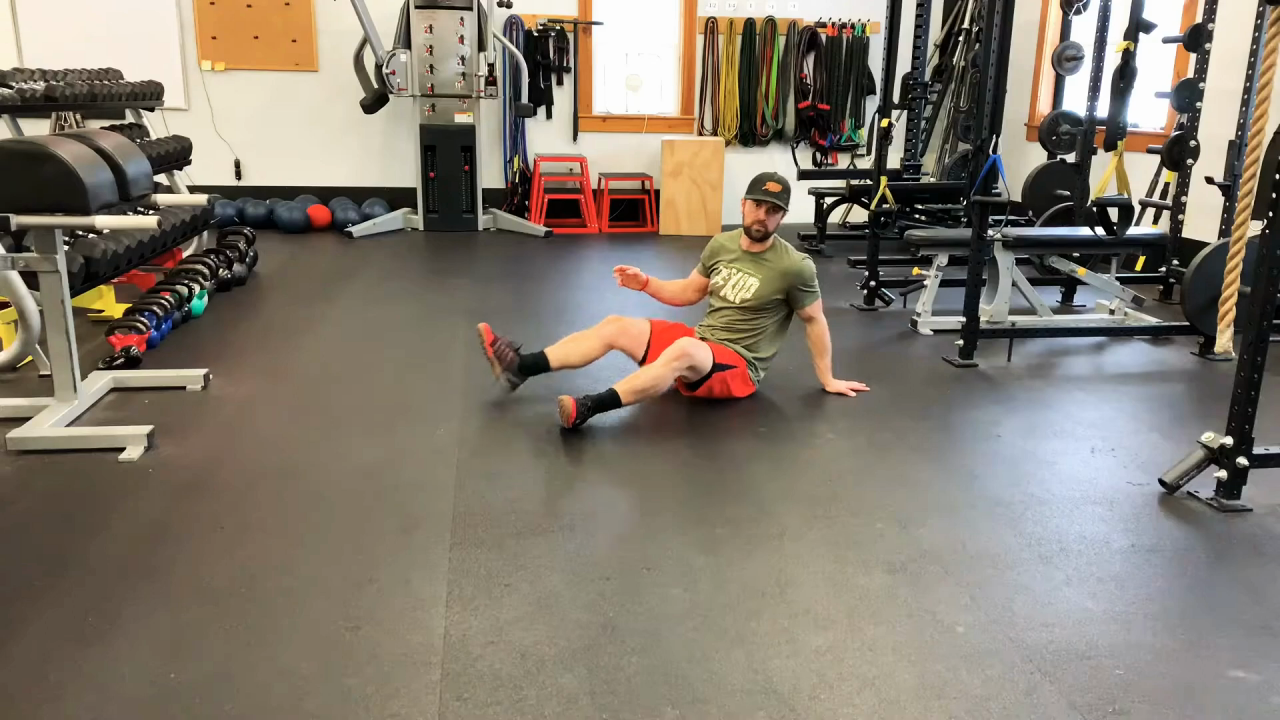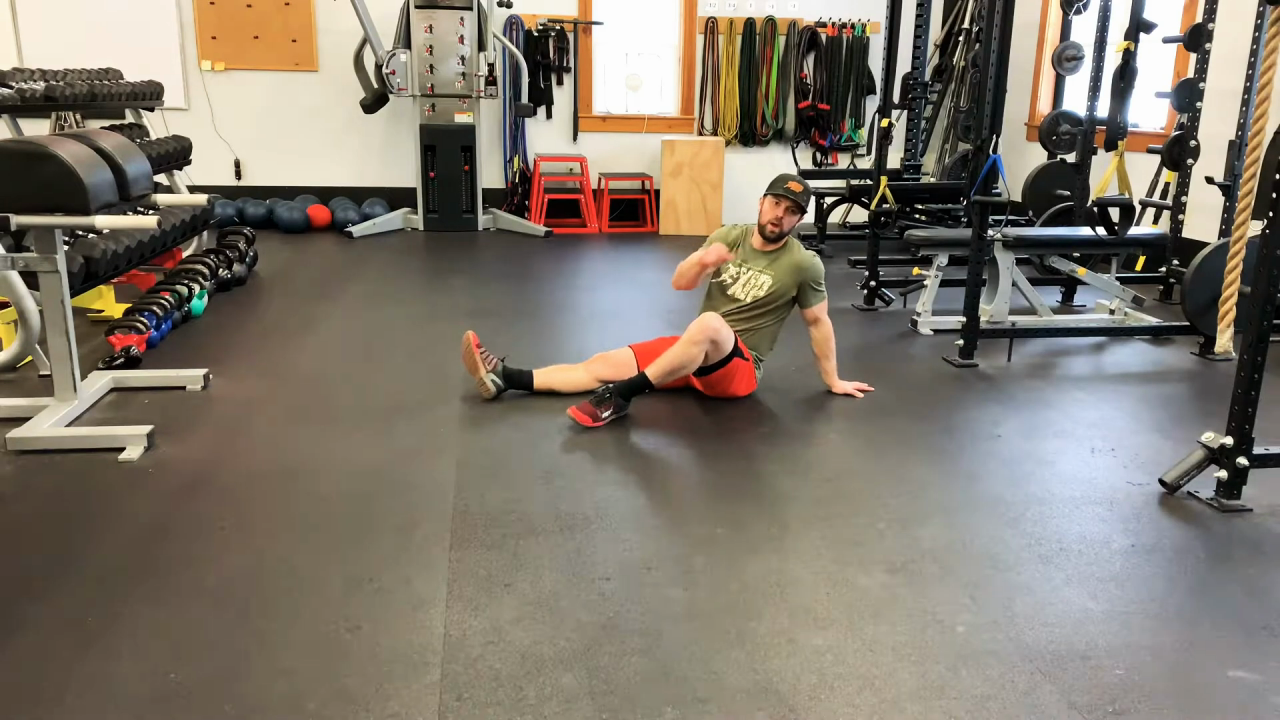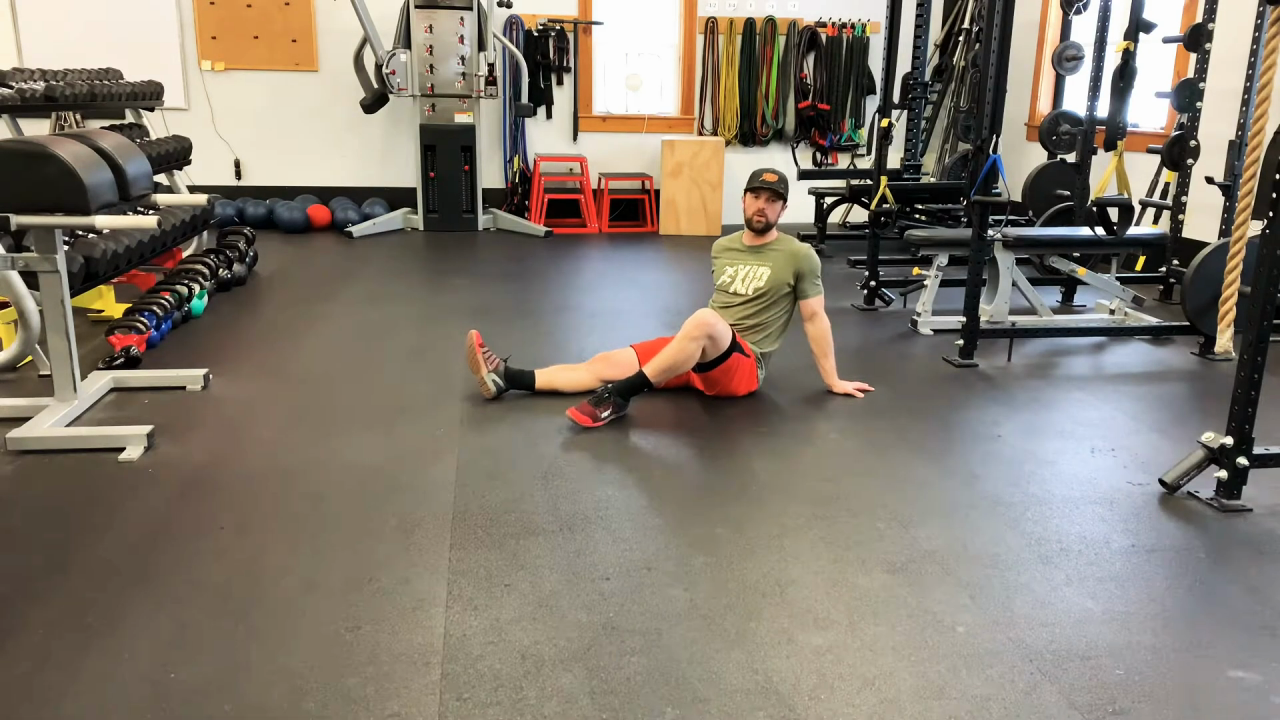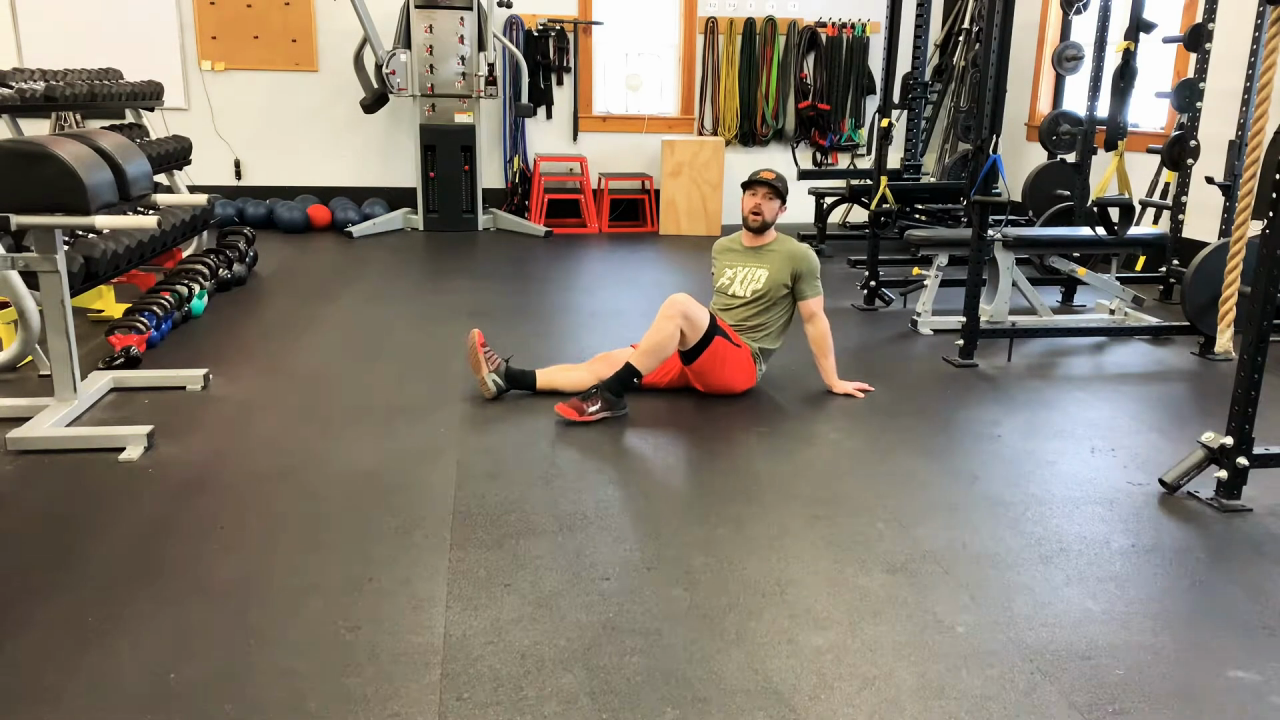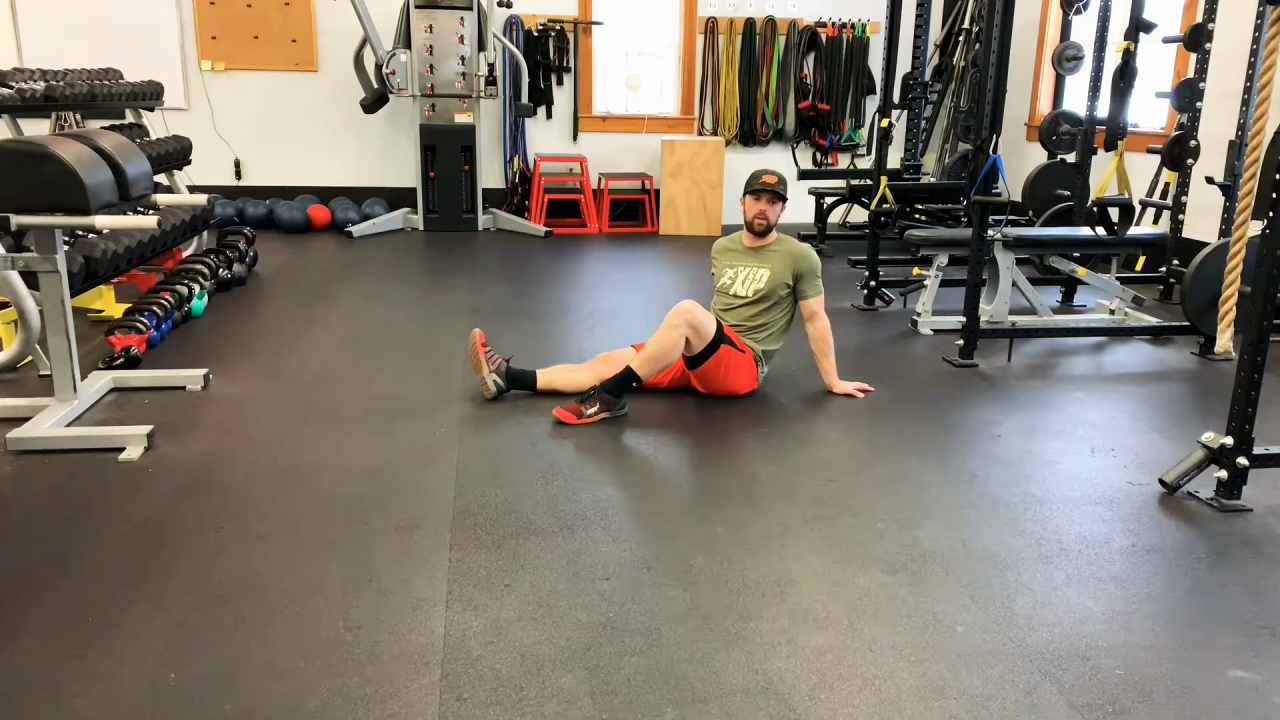
dt=1s
person 1, frame 1
left shoulder: (794, 267)
right shoulder: (721, 245)
left elbow: (814, 320)
right elbow: (691, 291)
left wrist: (828, 380)
right wrist: (647, 283)
left hip: (736, 367)
right hip: (699, 341)
left knee: (683, 351)
right knee: (616, 326)
left ankle: (588, 408)
right ankle: (522, 366)
person 1, frame 2
left shoulder: (803, 264)
right shoulder: (728, 238)
left elbow: (818, 322)
right elbow: (680, 282)
left wrist: (833, 380)
right wrist: (705, 259)
left hip: (738, 367)
right hip: (692, 352)
left knee: (708, 324)
right knee: (603, 364)
left ankle: (621, 396)
right ankle: (505, 378)
person 1, frame 3
left shoulder: (799, 257)
right shoulder: (723, 247)
left elbow: (814, 317)
left wrist: (832, 380)
left hip: (741, 365)
right hip: (695, 354)
left knee: (703, 320)
right knee: (606, 364)
left ankle: (619, 397)
right ankle: (506, 379)
person 1, frame 4
left shoulder: (798, 257)
right shoulder: (722, 247)
left elbow: (814, 318)
left wrist: (833, 381)
left hip: (738, 363)
right hip: (695, 354)
left knee: (679, 303)
right knee: (606, 362)
left ankle: (610, 396)
right ankle: (507, 379)
person 1, frame 5
left shoulder: (799, 257)
right shoulder: (722, 248)
left elbow: (815, 317)
left wrist: (833, 380)
left hip: (741, 365)
right hip: (698, 355)
left knee: (685, 311)
right knee: (611, 360)
left ankle: (611, 397)
right ankle: (507, 378)
